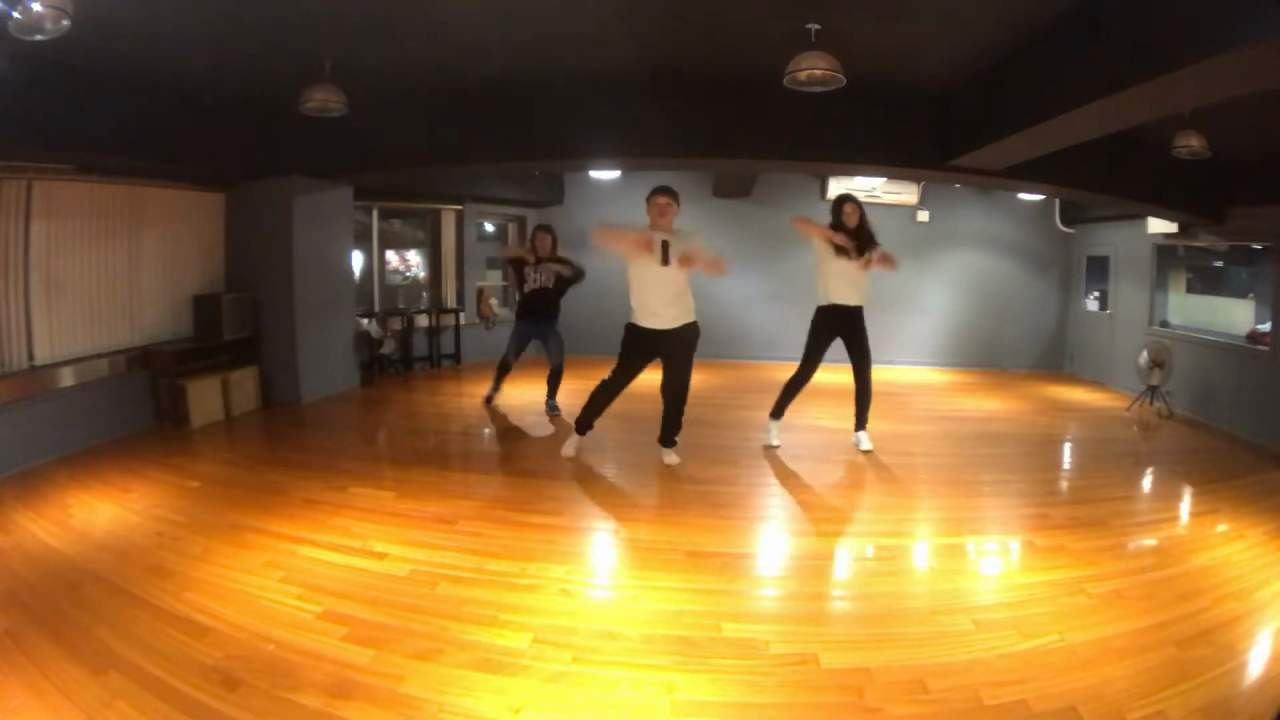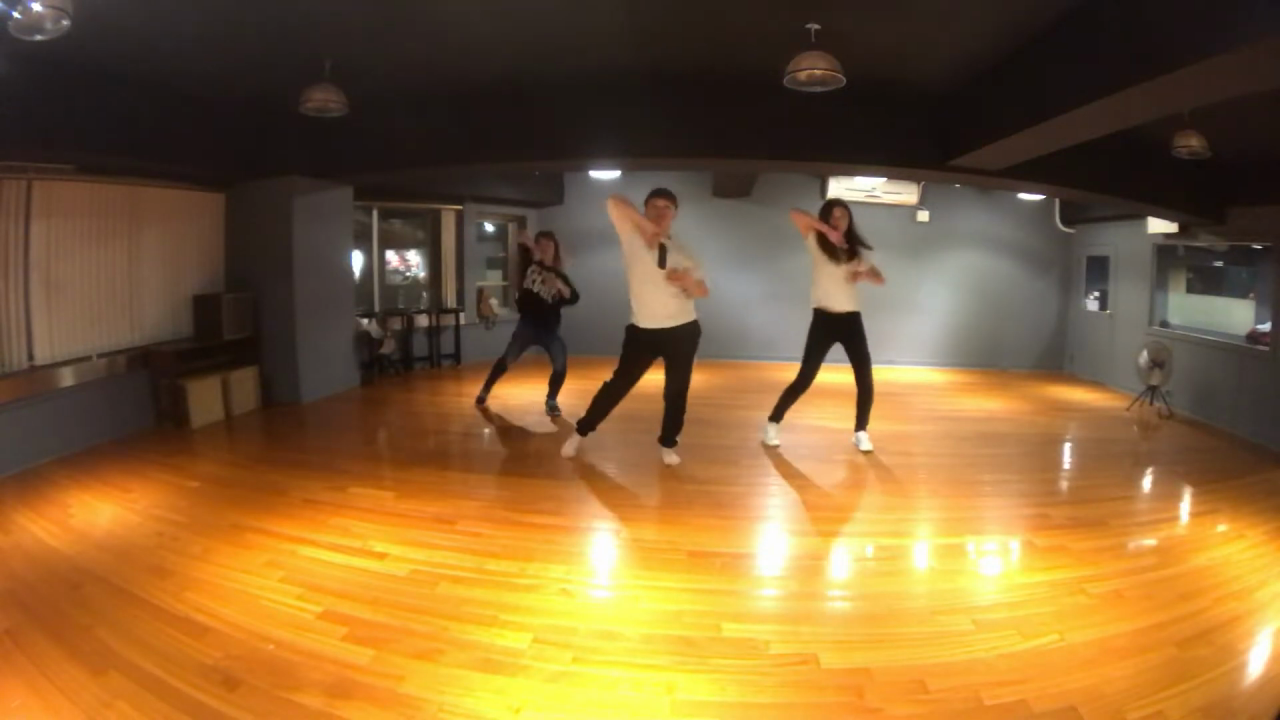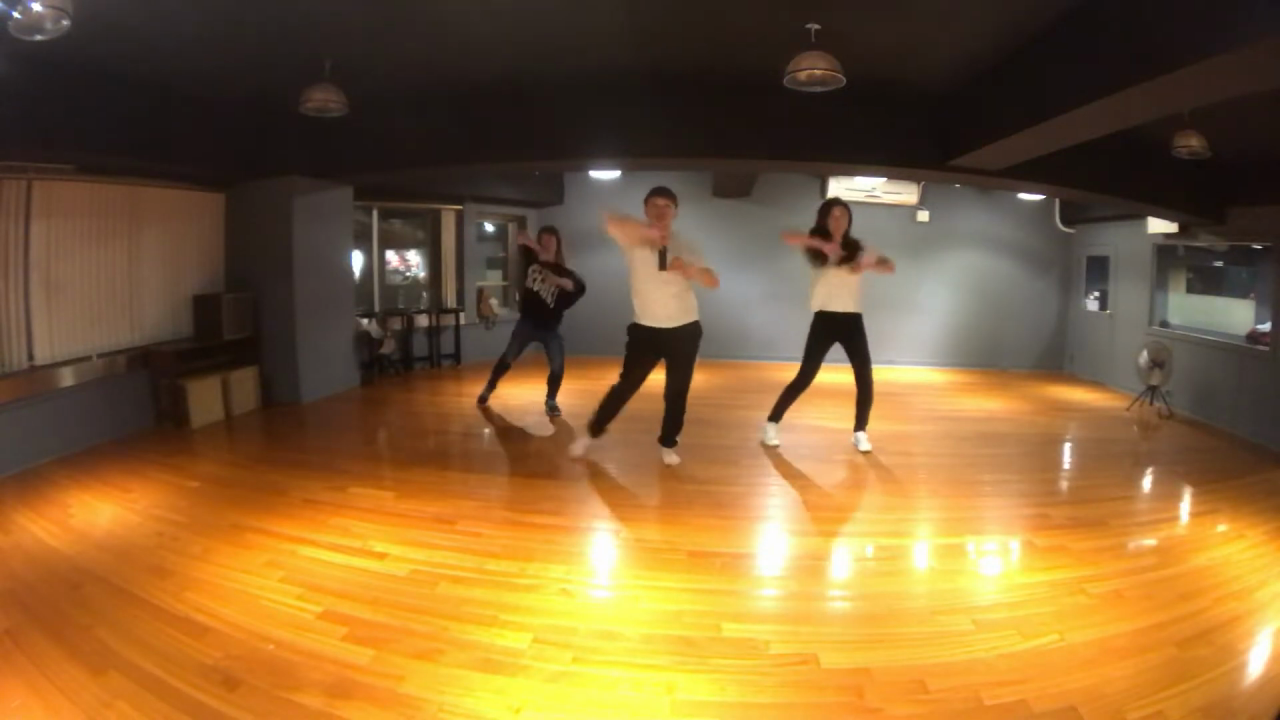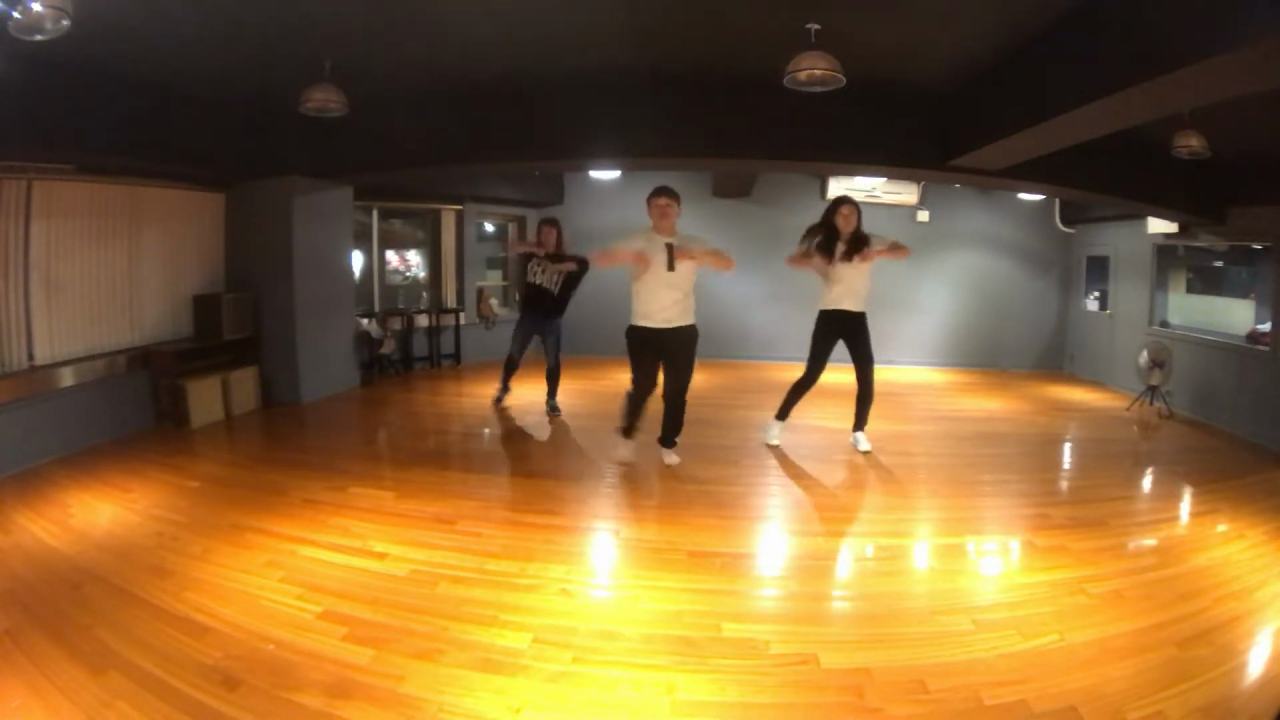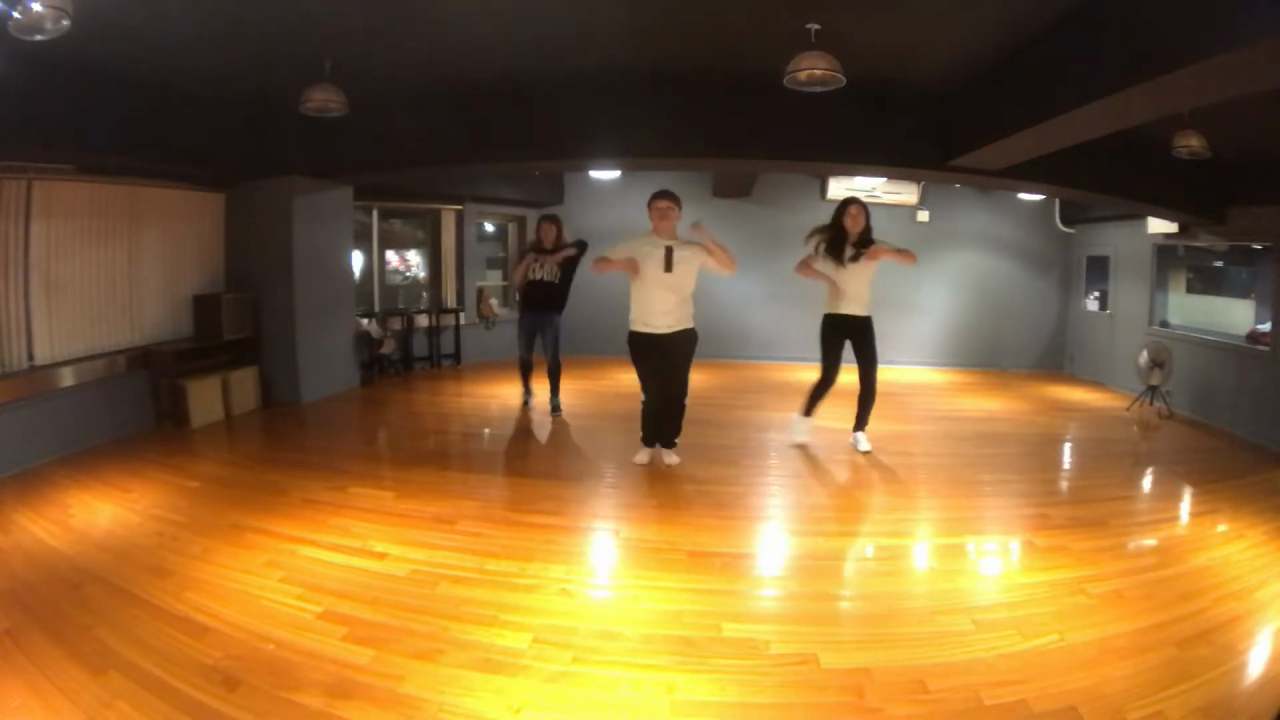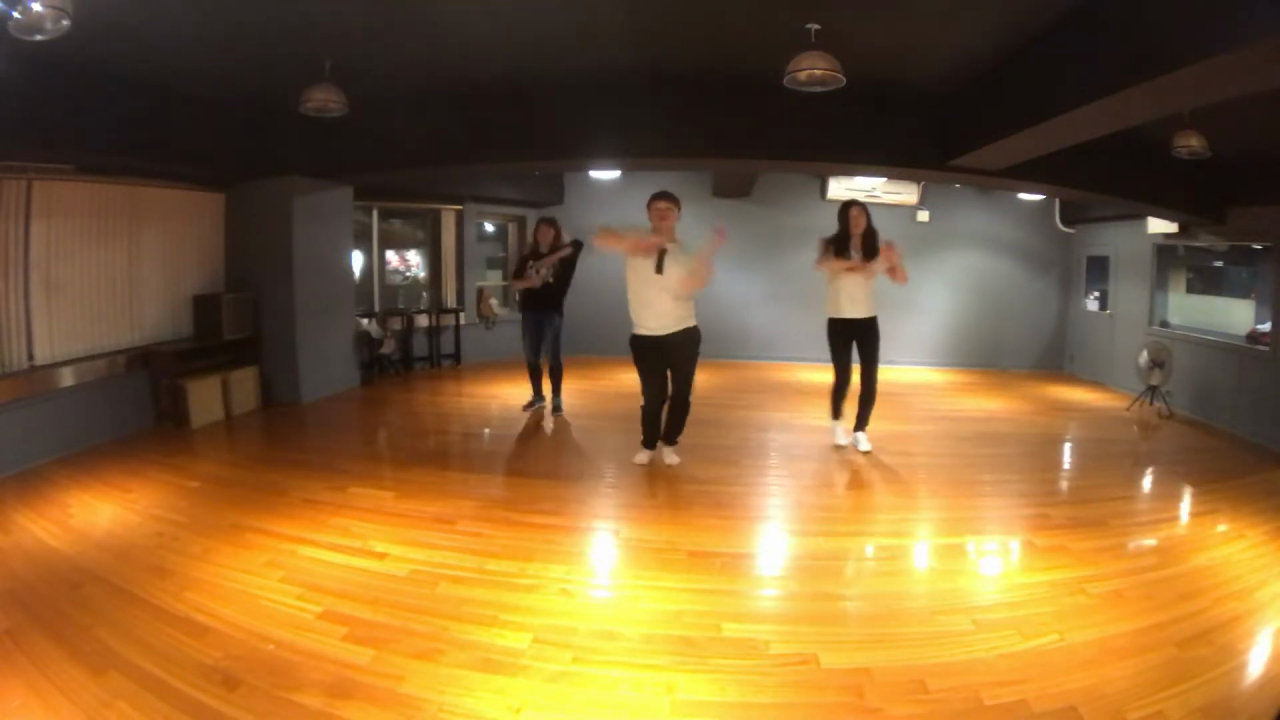
dt=0.1s
person 1, frame 1
left shoulder: (685, 242)
right shoulder: (635, 241)
left elbow: (718, 268)
right elbow: (600, 236)
left wrist: (698, 260)
right wrist: (634, 239)
left hip: (682, 330)
right hip: (643, 329)
left knee: (675, 391)
right knee: (616, 381)
left ankle: (667, 444)
right ankle: (579, 432)
person 1, frame 2
left shoulder: (682, 252)
right shoulder: (633, 238)
left elbow: (702, 291)
right elbow: (614, 204)
left wrist: (687, 280)
right wrist: (648, 227)
left hip: (683, 329)
right hip: (643, 330)
left knee: (676, 391)
right knee: (619, 383)
left ankle: (667, 444)
right ankle: (580, 433)
person 1, frame 3
left shoulder: (686, 248)
right shoulder: (635, 240)
left elbow: (713, 282)
right elbow: (611, 223)
left wrist: (691, 270)
right wrist: (652, 232)
left hip: (684, 330)
right hip: (646, 329)
left knee: (677, 391)
right knee: (626, 384)
left ankle: (668, 444)
right ankle: (592, 433)
person 1, frame 4
left shoulder: (690, 245)
right shoulder: (636, 243)
left elbow: (726, 264)
right elbow: (599, 259)
left wrist: (696, 254)
right wrist: (628, 257)
left hip: (681, 330)
right hip: (644, 329)
left knee: (676, 392)
right knee: (642, 387)
left ankle: (667, 444)
right ankle: (627, 437)
person 1, frame 5
left shoulder: (693, 250)
right shoulder: (637, 246)
left elbow: (730, 267)
right elbow: (598, 264)
left wrist: (708, 240)
right wrist: (620, 264)
left hip: (680, 334)
right hip: (644, 335)
left knee: (675, 394)
right knee: (653, 394)
left ankle: (667, 444)
right ankle: (648, 444)
person 1, frame 6
left shoulder: (687, 254)
right shoulder: (636, 242)
left elbow: (695, 286)
right elbow: (599, 238)
left wrist: (712, 250)
right wrist: (632, 243)
left hip: (683, 333)
right hip: (646, 337)
left knee: (680, 394)
right knee: (653, 395)
left ankle: (668, 442)
right ankle: (648, 445)
person 2, frame 1
left shoulder: (866, 243)
right shoulder: (824, 239)
left elbow: (892, 263)
right elbow: (797, 222)
left wrist: (876, 261)
right wrist: (831, 234)
left hip: (854, 316)
right hip: (828, 313)
left knee: (864, 377)
right knee: (805, 372)
left ankle: (861, 431)
right ankle: (773, 423)
person 2, frame 2
left shoulder: (857, 250)
right shoulder: (817, 242)
left elbow: (880, 278)
right elbow: (796, 214)
left wrist: (863, 275)
right wrist: (827, 231)
left hip: (852, 320)
right hip: (824, 320)
left knee: (865, 381)
right knee: (805, 379)
left ankle: (861, 431)
right ankle: (773, 424)
person 2, frame 3
left shoulder: (858, 249)
right shoulder: (817, 245)
left elbow: (889, 266)
right elbow: (787, 238)
left wrist: (867, 265)
right wrist: (819, 243)
left hip: (852, 320)
right hip: (824, 320)
left knee: (865, 382)
right knee: (804, 378)
left ankle: (860, 432)
right ankle: (772, 423)
person 2, frame 4
left shoulder: (868, 243)
right shoulder: (821, 244)
left elbow: (903, 251)
right elbow: (792, 260)
left wrist: (879, 254)
right wrist: (816, 264)
left hip: (856, 319)
right hip: (828, 317)
left knee: (867, 380)
right knee: (810, 376)
left ankle: (859, 432)
right ankle: (778, 422)
person 2, frame 5
left shoulder: (874, 247)
right shoulder: (828, 245)
left elbow: (912, 259)
right elbow: (801, 267)
left wrist: (887, 253)
right wrist: (827, 279)
left hip: (863, 321)
right hip: (834, 319)
left knee: (869, 382)
right knee: (828, 377)
left ankle: (859, 432)
right ankle: (804, 418)
person 2, frame 6
left shoulder: (875, 251)
right shoulder: (833, 246)
left elbow: (901, 280)
right elbow: (822, 263)
left wrist: (895, 259)
right wrist: (859, 266)
left hip: (867, 322)
right hip: (838, 322)
left knee: (869, 381)
right knee: (842, 378)
left ankle: (859, 431)
right ankle: (837, 422)
person 3, frame 1
left shoulder: (558, 263)
right shoulder: (524, 261)
left elbow: (579, 274)
right elbow: (505, 252)
left wrist: (557, 268)
right wrist: (525, 254)
left hip: (547, 321)
right hip: (525, 319)
left knee: (557, 362)
right knee: (509, 358)
left ankle: (551, 400)
right ankle: (495, 389)
person 3, frame 2
left shoulder: (560, 276)
right shoulder: (531, 262)
left elbow: (573, 298)
right elbow: (522, 238)
left wrist: (559, 285)
right wrist: (534, 249)
left hip: (549, 329)
right hip: (527, 324)
left knee: (561, 366)
right knee: (507, 359)
left ankle: (551, 401)
right ankle: (485, 390)
person 3, frame 3
left shoulder: (563, 271)
right shoulder: (533, 261)
left elbow: (579, 289)
right elbow: (523, 239)
left wrist: (559, 280)
right wrist: (537, 249)
left hip: (549, 326)
right hip: (527, 322)
left knee: (557, 366)
right knee: (508, 357)
left ankle: (551, 401)
right ankle: (489, 389)
person 3, frame 4
left shoulder: (564, 260)
right shoulder: (532, 255)
left elbow: (584, 265)
right elbow: (514, 247)
left wrist: (559, 266)
right wrist: (535, 249)
left hip: (550, 317)
right hip: (528, 314)
left knee: (553, 360)
right knee: (514, 354)
left ankle: (551, 400)
right ankle: (503, 388)
person 3, frame 5
left shoulder: (565, 252)
right shoulder: (531, 254)
left elbow: (582, 245)
right elbow: (517, 282)
left wrist: (558, 256)
right wrist: (526, 262)
left hip: (551, 312)
right hip: (528, 311)
left knee: (551, 357)
right knee: (524, 354)
left ankle: (555, 399)
right ankle: (527, 391)
person 3, frame 6
left shoulder: (561, 254)
right shoulder: (528, 258)
left elbow: (578, 245)
right elbow: (515, 283)
left wrist: (554, 257)
right wrist: (531, 281)
left hip: (552, 313)
right hip: (530, 313)
left knee: (552, 356)
right knee: (531, 358)
left ankle: (557, 399)
right ankle: (538, 396)
